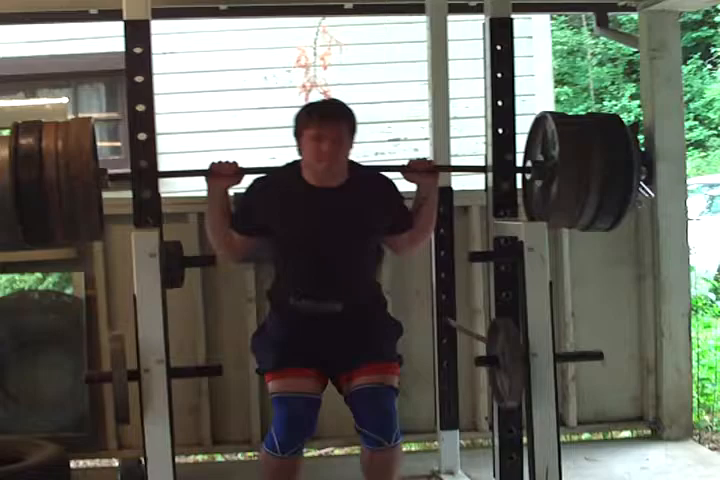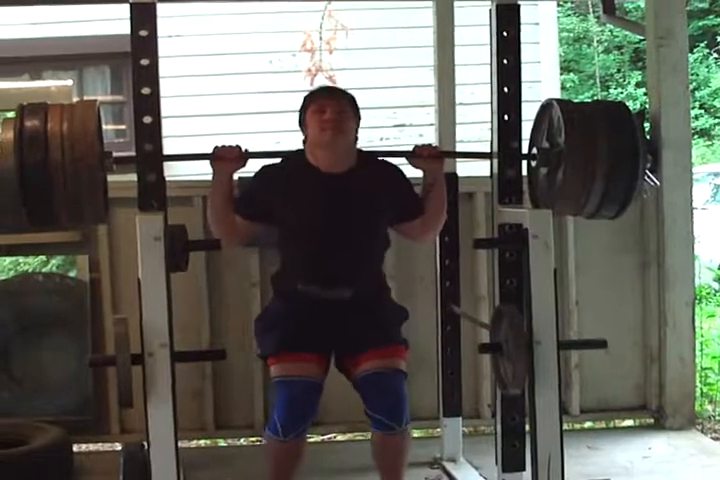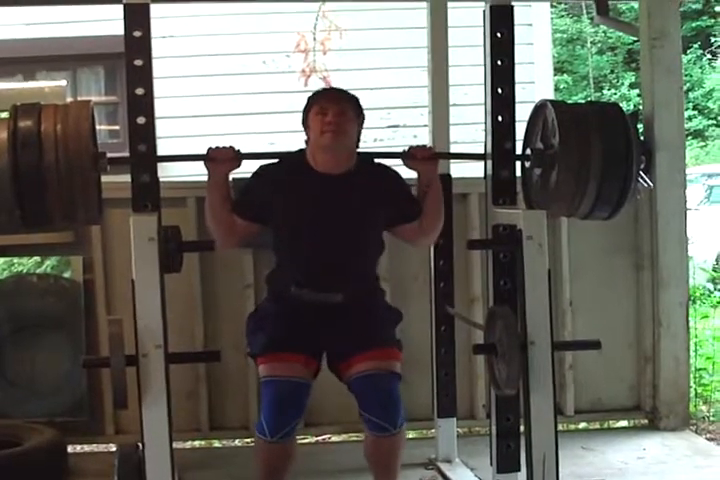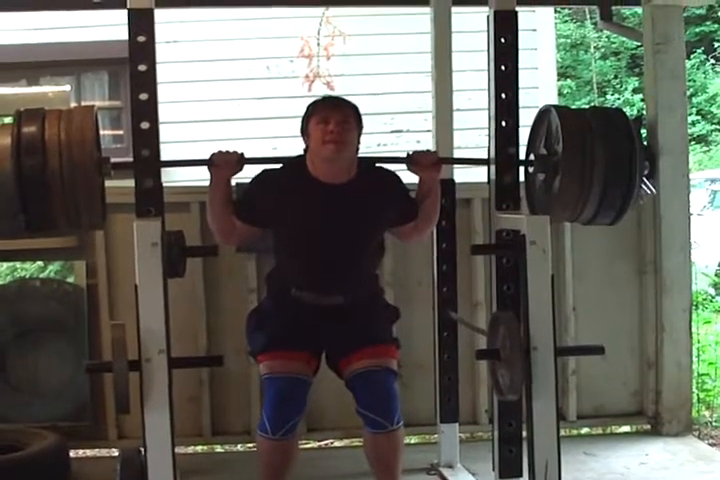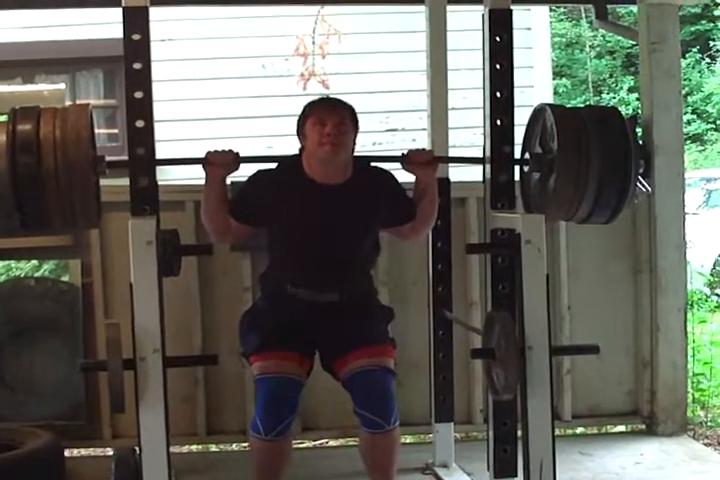
dt=1s
person 1, frame 1
left shoulder: (376, 190)
right shoulder: (270, 192)
left elbow: (407, 243)
right elbow: (229, 248)
left wrist: (428, 191)
right wrist: (217, 193)
left hip: (361, 320)
right hip: (294, 323)
left knee: (381, 424)
right knee: (290, 427)
person 1, frame 2
left shoulder: (384, 177)
right shoulder: (277, 178)
left elbow: (424, 230)
right elbow: (228, 233)
left wrist: (434, 175)
right wrist: (222, 176)
left hip: (366, 304)
right hip: (299, 306)
left knee: (391, 406)
right knee: (292, 410)
person 1, frame 3
left shoulder: (382, 180)
right shoulder: (274, 178)
left elbow: (424, 234)
right elbow: (227, 235)
left wrist: (429, 177)
right wrist: (218, 178)
left hip: (359, 307)
right hip: (291, 307)
left knee: (385, 407)
right knee: (278, 411)
person 1, frame 4
left shoulder: (382, 185)
right shoulder: (275, 184)
left elbow: (416, 230)
right elbow: (229, 234)
left wrist: (430, 182)
right wrist: (220, 181)
left hip: (359, 308)
right hip: (291, 308)
left knee: (383, 405)
right knee: (281, 408)
person 1, frame 5
left shoulder: (377, 185)
right shoulder: (271, 184)
left elbow: (414, 229)
right elbow: (222, 232)
left wrist: (427, 180)
right wrist: (215, 179)
left hip: (353, 307)
right hip: (284, 308)
left knee: (379, 404)
right knee: (272, 408)
